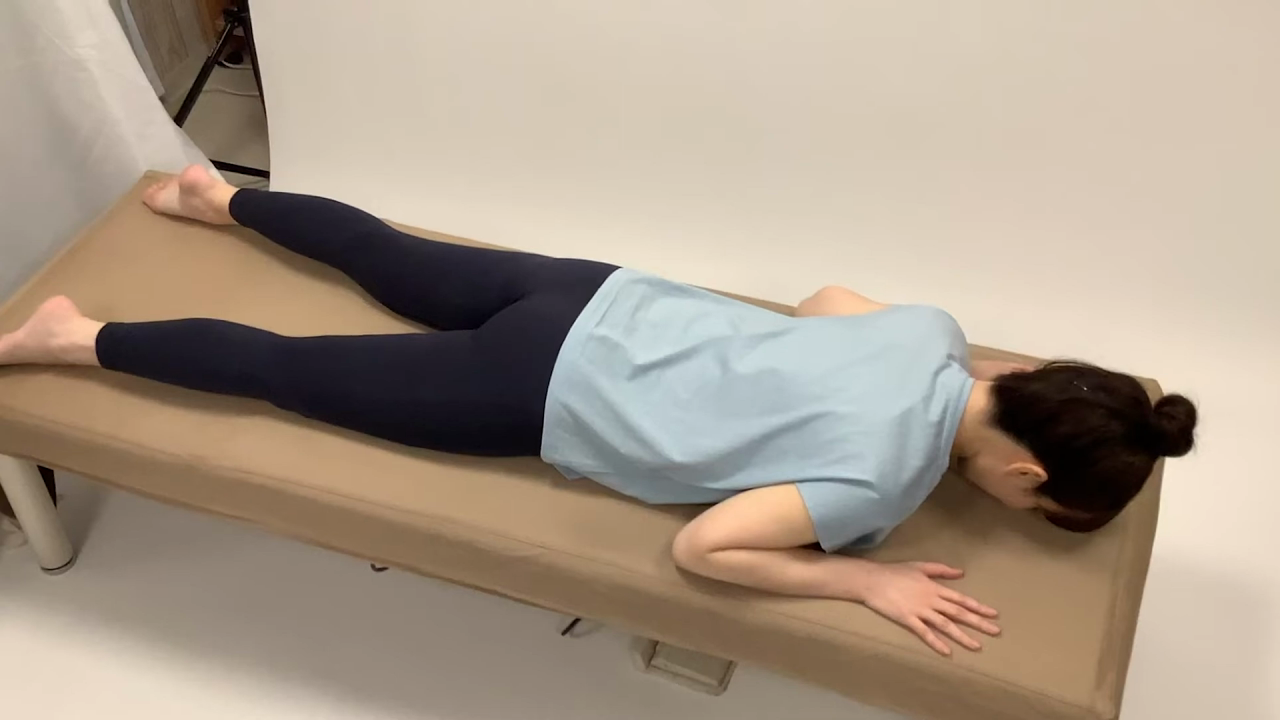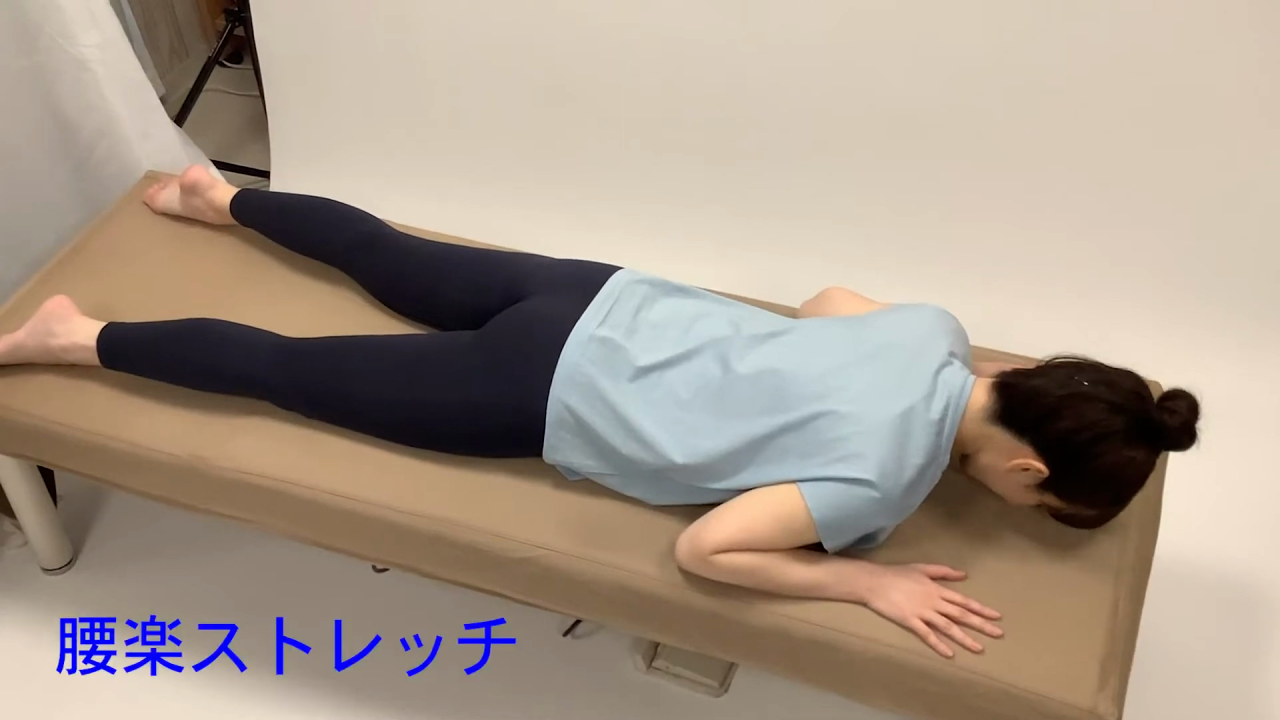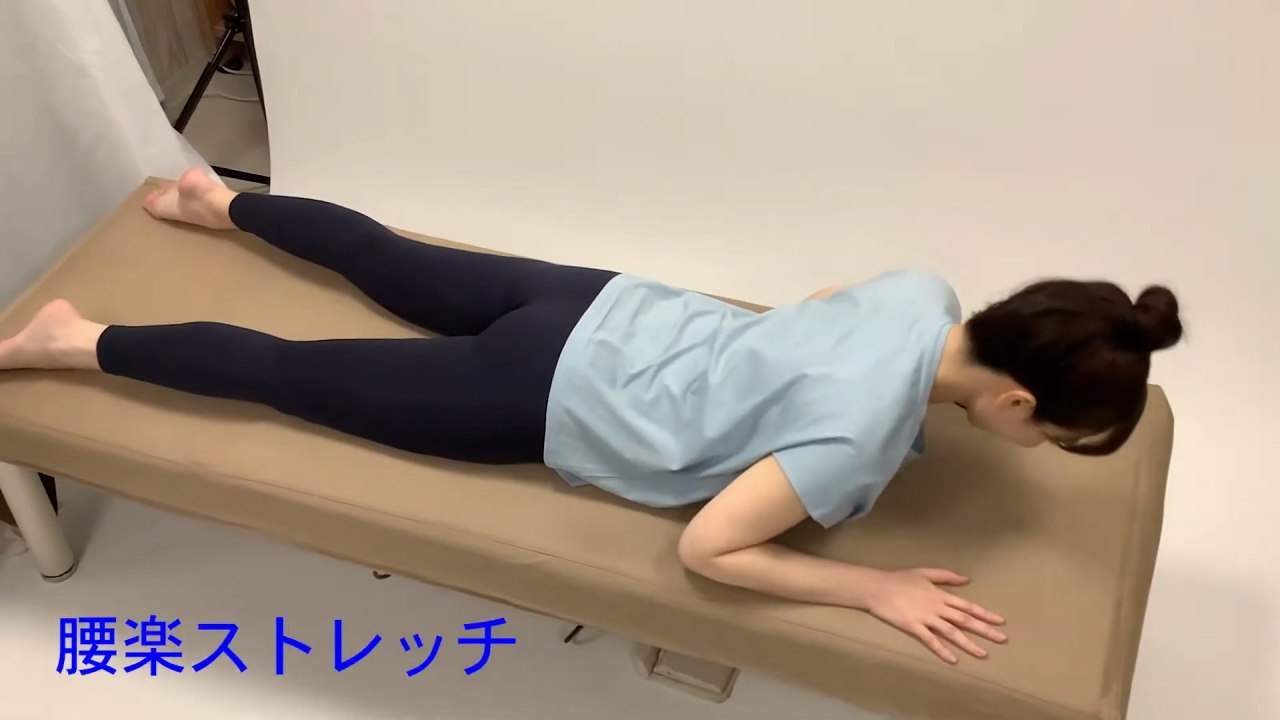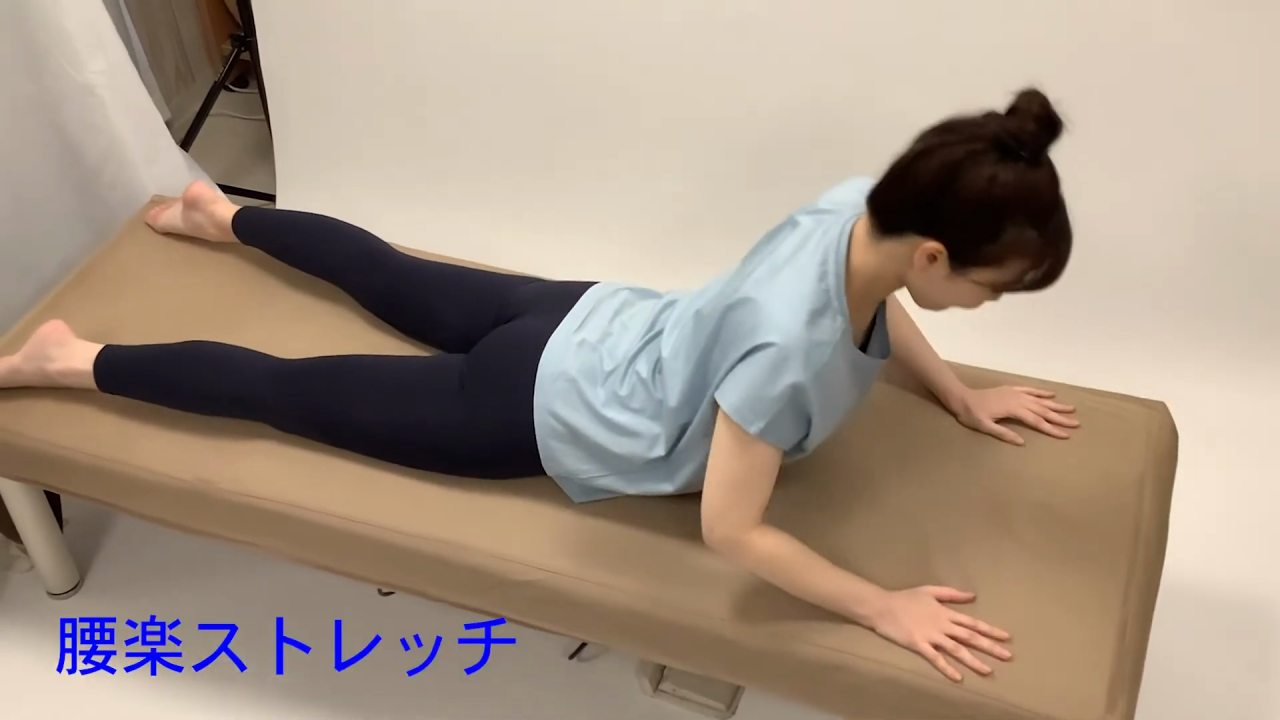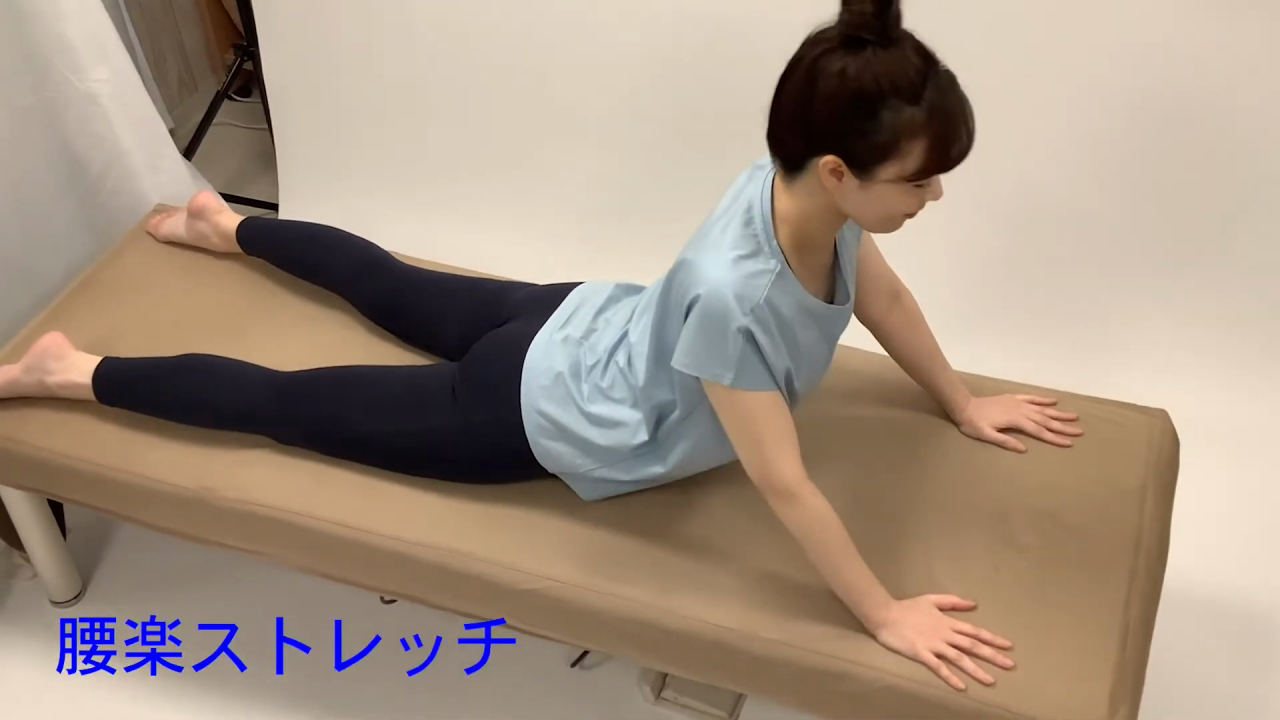
dt=1s
person 1, frame 1
left shoulder: (935, 333)
right shoulder: (887, 472)
right elbow: (702, 549)
right wrist: (865, 582)
left hip: (602, 305)
right hip: (549, 395)
left knee: (395, 264)
right knee: (292, 372)
left ankle: (219, 198)
person 1, frame 2
left shoulder: (935, 331)
right shoulder: (886, 471)
right elbow: (703, 548)
right wrist: (869, 585)
left hip: (605, 305)
right hip: (552, 394)
left knee: (394, 266)
right knee: (294, 373)
left ankle: (219, 198)
person 1, frame 3
left shoulder: (928, 296)
right shoulder: (860, 436)
right elbow: (705, 549)
left wrist: (955, 394)
right wrist: (878, 591)
left hip: (602, 311)
right hip: (552, 401)
left knee: (393, 266)
right knee: (293, 373)
left ankle: (218, 202)
person 1, frame 4
left shoulder: (860, 206)
right shoulder: (788, 345)
right elbow: (732, 530)
left wrist: (960, 398)
right wrist: (883, 609)
left hip: (591, 322)
right hip: (544, 409)
left knee: (389, 278)
right knee: (288, 392)
left ankle: (220, 215)
person 1, frame 5
left shoulder: (814, 187)
right shoulder: (732, 290)
left elbow: (881, 297)
right elbow: (785, 489)
left wrist: (962, 404)
right wrist: (886, 617)
left hip: (579, 324)
right hip: (536, 412)
left knee: (393, 287)
right knee: (288, 403)
left ankle: (223, 225)
